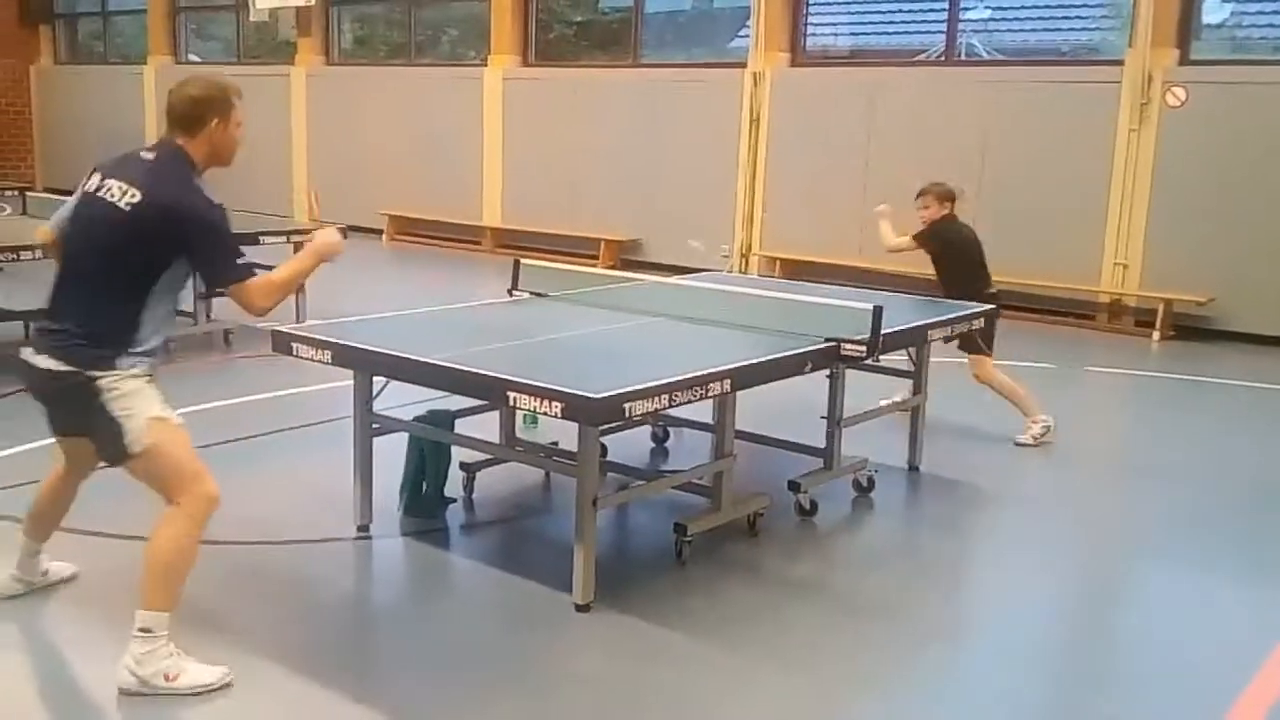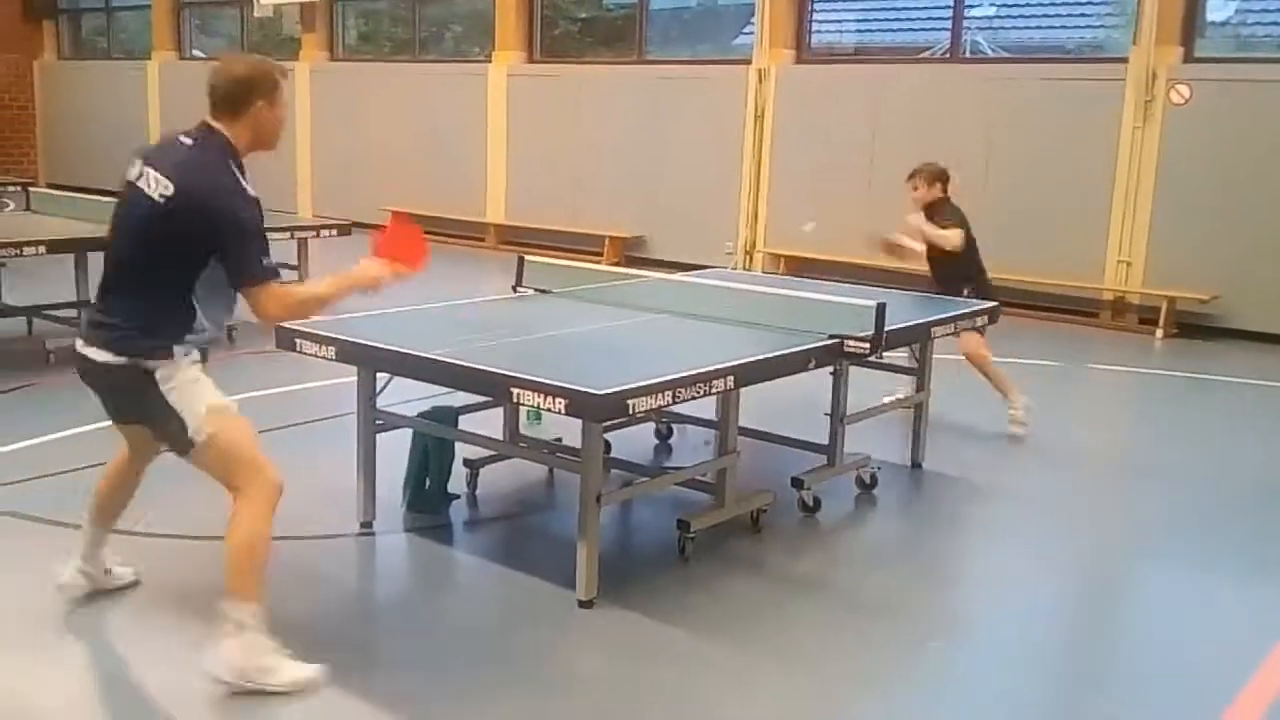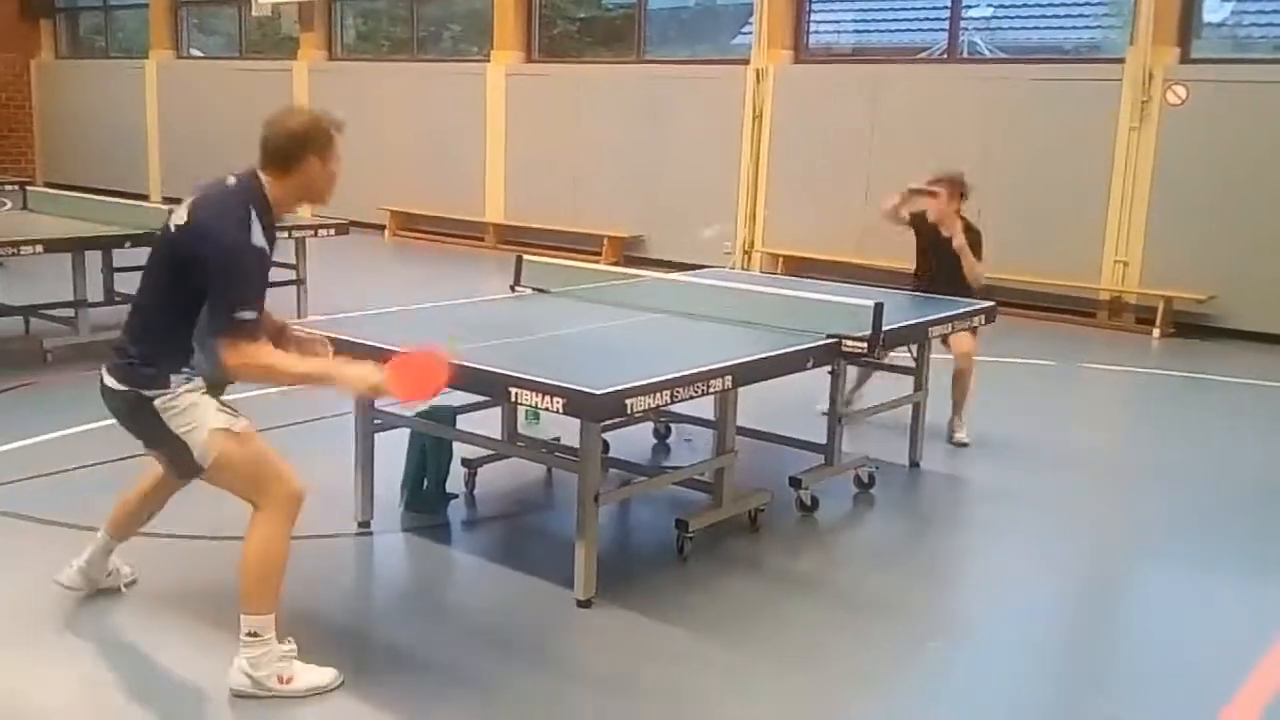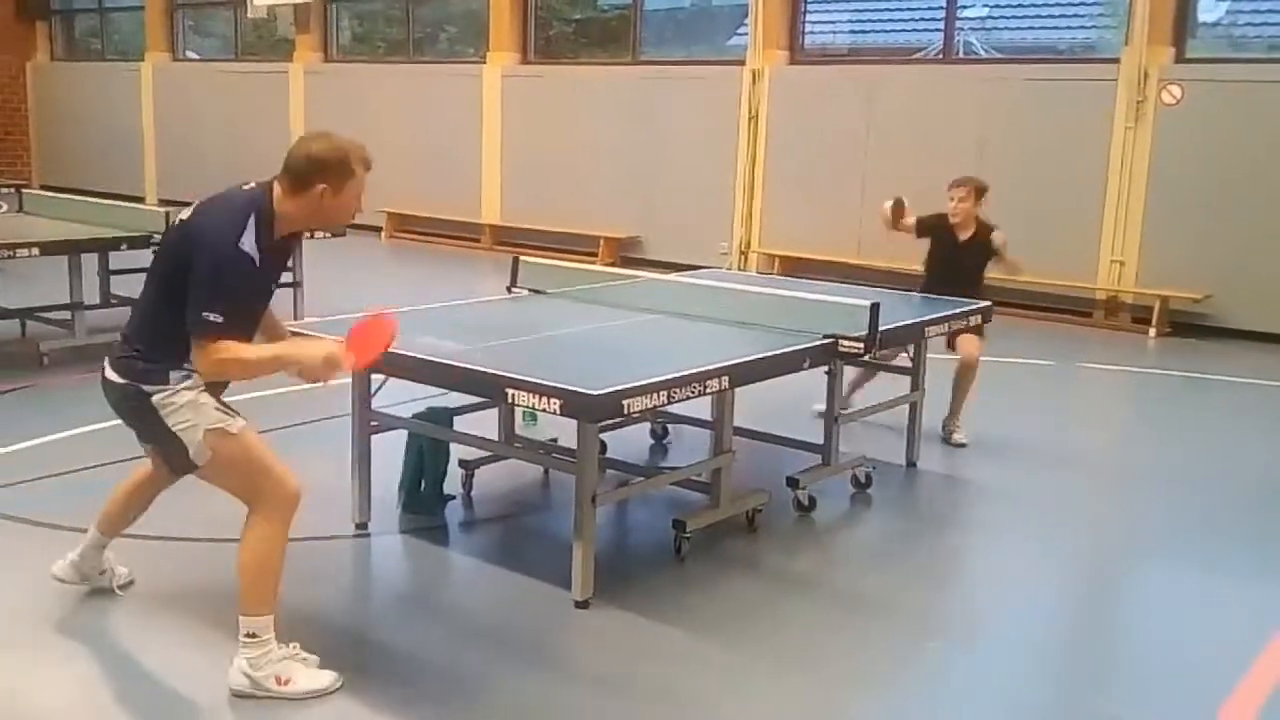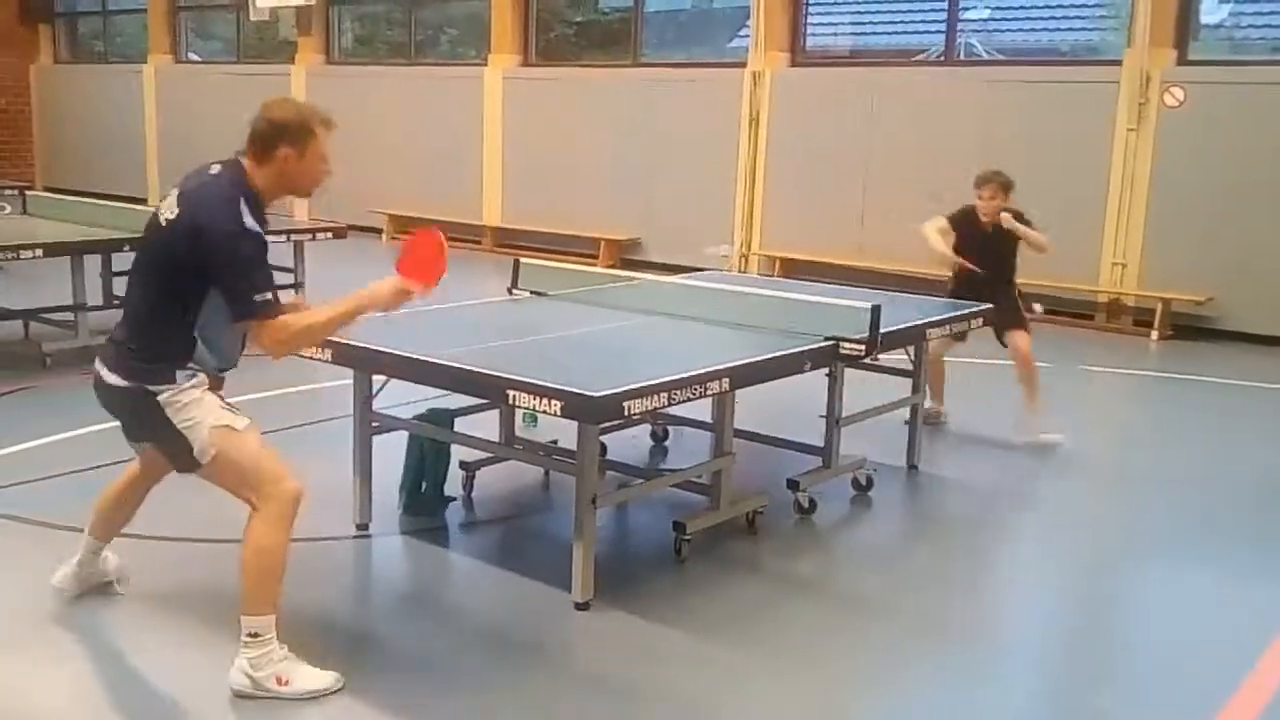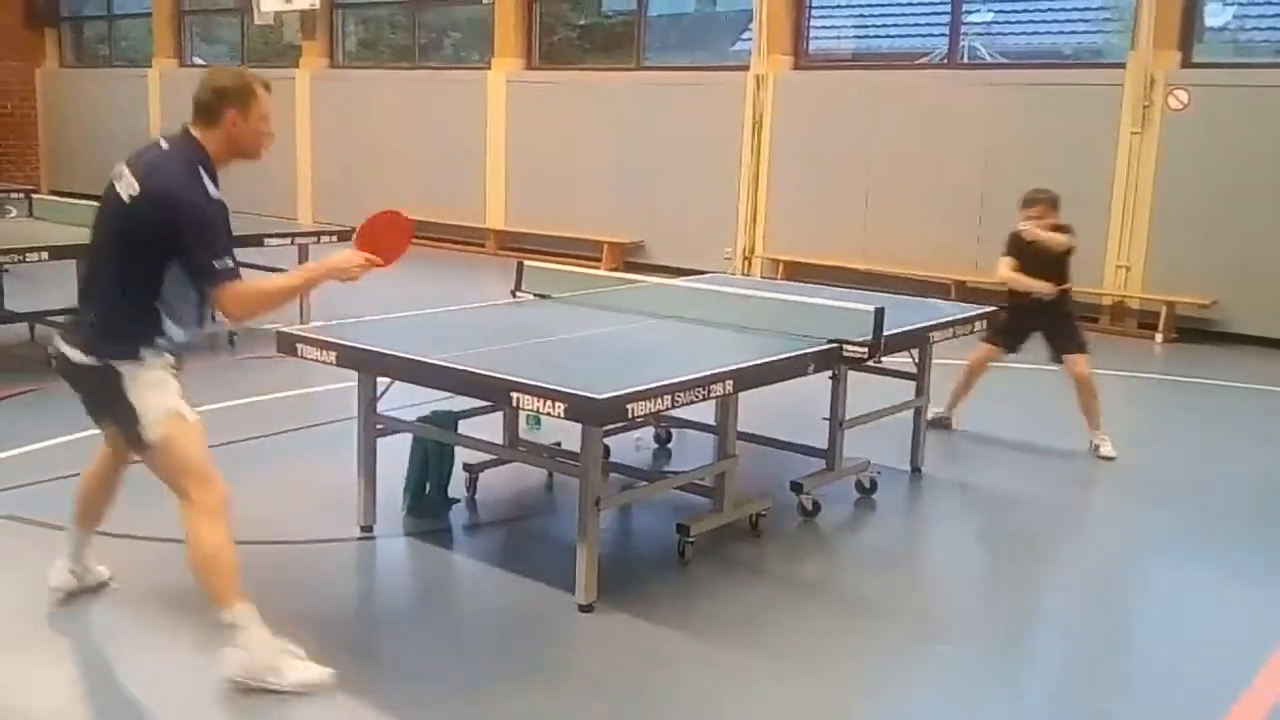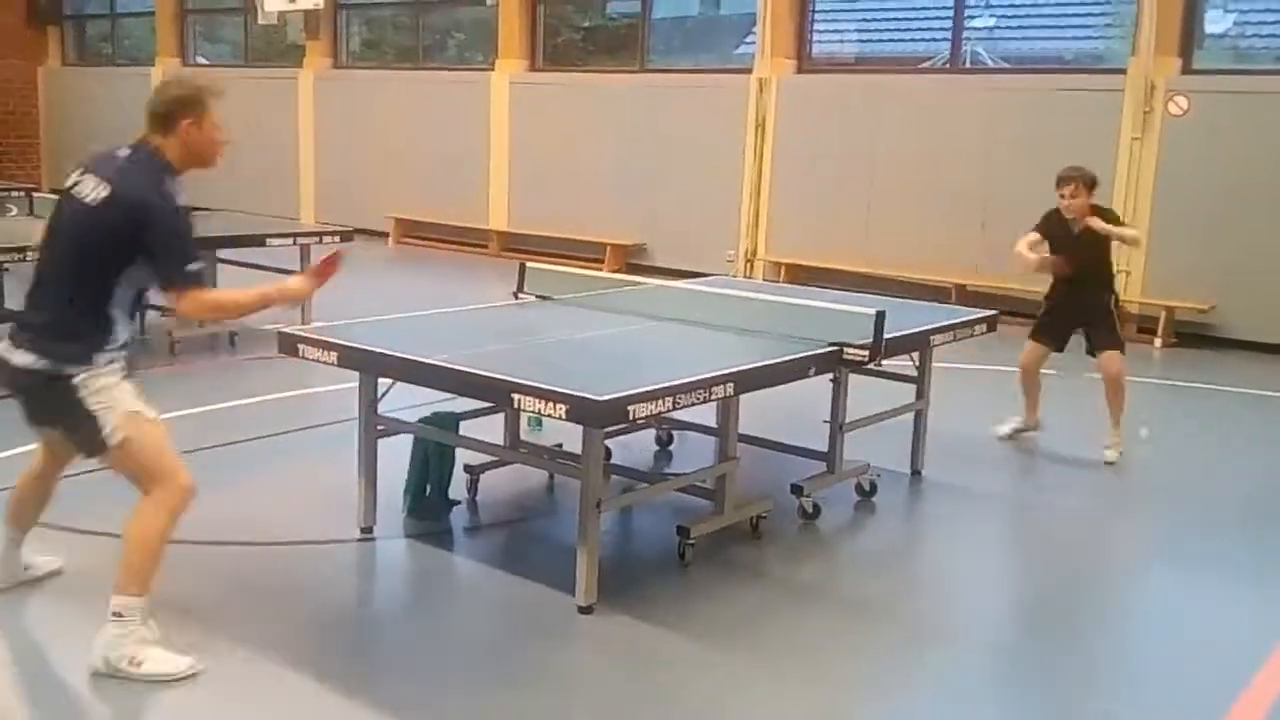
dt=0.2s
person 1, frame 1
left shoulder: (113, 169)
right shoulder: (191, 207)
left elbow: (51, 241)
right elbow: (256, 298)
right wrist: (315, 253)
left hip: (50, 356)
right hip: (102, 372)
left knee: (77, 462)
right knee: (195, 494)
right ankle: (148, 655)
person 1, frame 2
left shoulder: (164, 155)
right shoulder: (225, 193)
left elbow: (134, 239)
right elbow: (271, 305)
right wrist: (355, 279)
left hip: (108, 345)
right hip: (151, 361)
left knee: (138, 450)
right knee: (259, 483)
left ankle: (90, 567)
right ankle: (241, 648)
person 1, frame 3
left shoulder: (242, 197)
right shoulder: (235, 235)
right elbow: (244, 360)
left wrist: (292, 338)
right wrist: (338, 372)
left hip: (140, 376)
right hip: (157, 388)
left knee: (177, 468)
right knee: (281, 493)
left ankle: (93, 564)
right ankle: (259, 659)
person 1, frame 4
left shoulder: (268, 216)
right shoulder: (231, 241)
right elbow: (213, 360)
left wrist: (289, 342)
right wrist: (302, 356)
left hip: (153, 369)
right hip: (159, 382)
left knee: (167, 467)
right knee: (277, 493)
left ankle: (86, 561)
right ankle: (258, 660)
person 1, frame 5
left shoulder: (211, 183)
right shoulder: (229, 227)
right elbow: (276, 339)
left wrist: (268, 310)
right wrist: (368, 301)
left hip: (130, 368)
right hip: (160, 383)
left knee: (152, 464)
right knee: (278, 494)
left ankle: (84, 567)
right ankle: (260, 660)
person 1, frame 6
left shoulder: (151, 157)
right shoulder: (193, 196)
right elbow: (236, 303)
left wrist: (192, 288)
right wrist: (324, 270)
left hip: (87, 347)
right hip: (124, 362)
left knee: (118, 449)
right knee: (204, 494)
left ankle: (75, 564)
right ankle: (251, 647)
person 1, frame 7
left shoulder: (103, 167)
right shoulder: (155, 203)
right elbow: (198, 307)
left wrist: (124, 287)
right wrist: (279, 292)
right hip: (72, 366)
left knee: (56, 452)
right knee: (169, 484)
right ankle: (121, 637)
person 2, frame 1
left shoulder: (938, 230)
right shoulder: (959, 230)
left elbow: (892, 245)
left wrist: (884, 219)
left hip: (977, 305)
right hip: (961, 303)
left knee: (982, 371)
left ankle: (1039, 420)
person 2, frame 2
left shoulder: (947, 213)
right shoulder: (939, 212)
left elbow: (953, 243)
left wrist: (921, 226)
right wrist: (911, 246)
left hip: (968, 292)
right hip: (949, 292)
left knee: (971, 350)
left ankle: (1015, 402)
person 2, frame 3
left shoulder: (971, 235)
right shoulder: (925, 221)
left elbow: (975, 280)
right elbow: (890, 214)
left wrist: (963, 249)
right wrist: (906, 196)
left knee: (963, 353)
left ankle: (957, 421)
right ankle: (848, 396)
person 2, frame 4
left shoulder: (988, 233)
right shoulder: (938, 221)
left elbow: (1014, 270)
right elbow: (901, 225)
left wrist: (1003, 251)
right wrist: (890, 216)
left knee: (970, 355)
right knee: (884, 353)
left ankle: (952, 421)
right ankle: (844, 398)
person 2, frame 5
left shoulder: (1015, 218)
right shoulder: (965, 215)
left elbow: (1043, 247)
right elbow: (929, 227)
left wrist: (1016, 227)
right wrist: (942, 248)
left hip: (1001, 294)
right hip: (964, 292)
left knee: (1022, 350)
right knee: (933, 352)
left ankle: (1033, 418)
right ankle: (936, 408)
person 2, frame 6
left shoulder: (1062, 233)
right shoulder: (1016, 238)
left elbow: (1063, 245)
right elbow: (1003, 273)
left wrist: (1039, 236)
right wrist: (1035, 286)
left hip: (1058, 312)
right hip: (1021, 309)
left knee: (1081, 373)
right knee: (977, 361)
left ankle: (1097, 435)
right ankle: (946, 412)
person 2, frame 7
left shoulder: (1106, 217)
right shoulder: (1053, 219)
left elbow: (1135, 238)
right elbow: (1023, 244)
left wrist: (1102, 227)
right wrist: (1031, 258)
left hip: (1100, 304)
right hip: (1061, 301)
left knee: (1113, 370)
right knee: (1028, 363)
left ankle: (1115, 436)
right ankle: (1030, 417)
